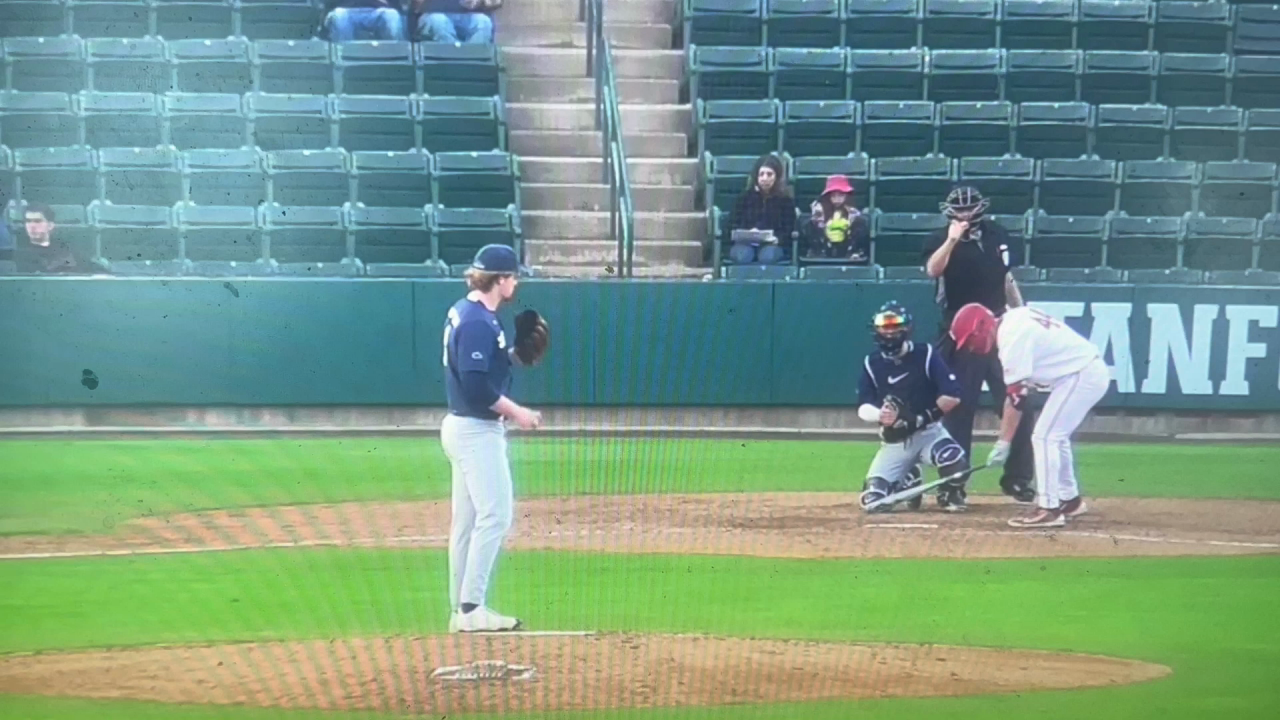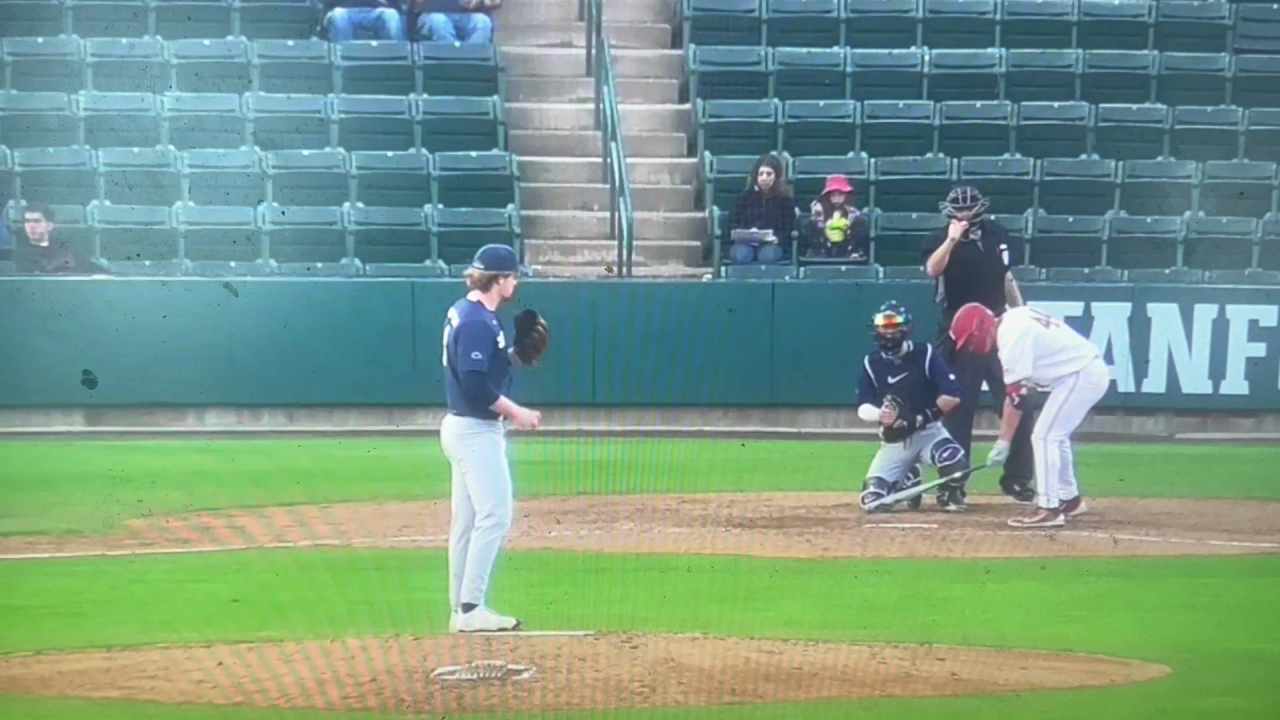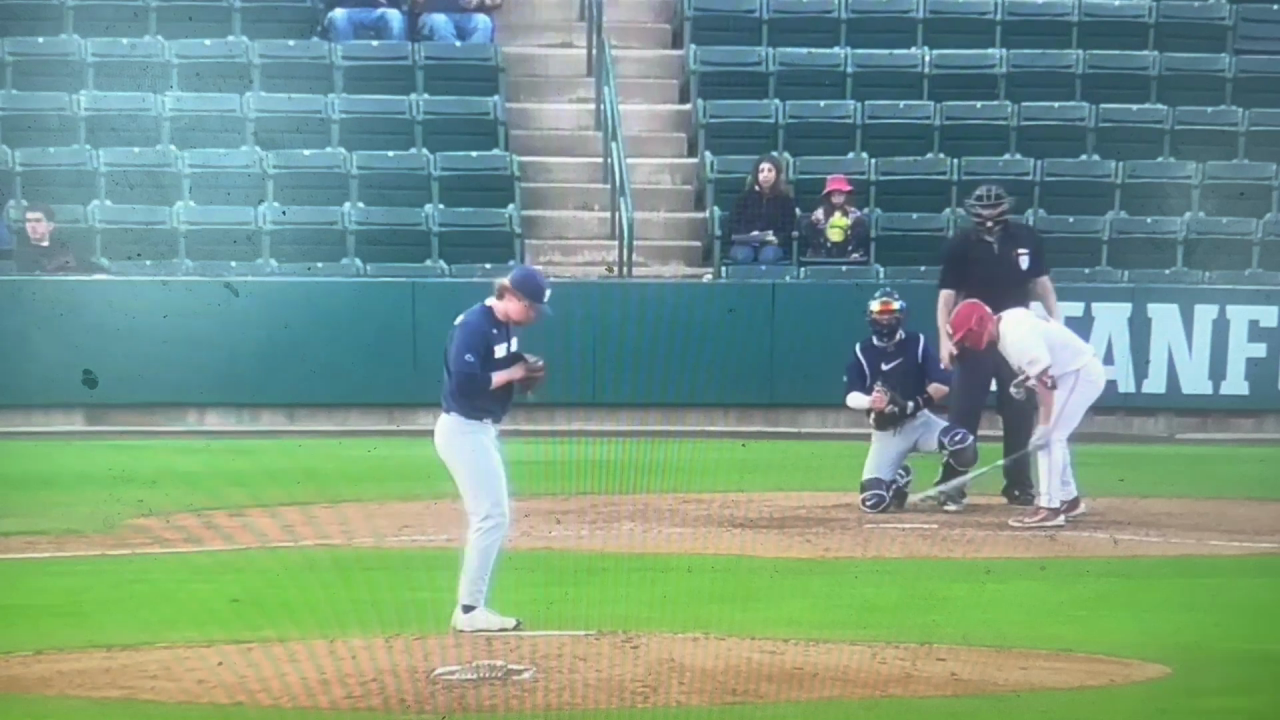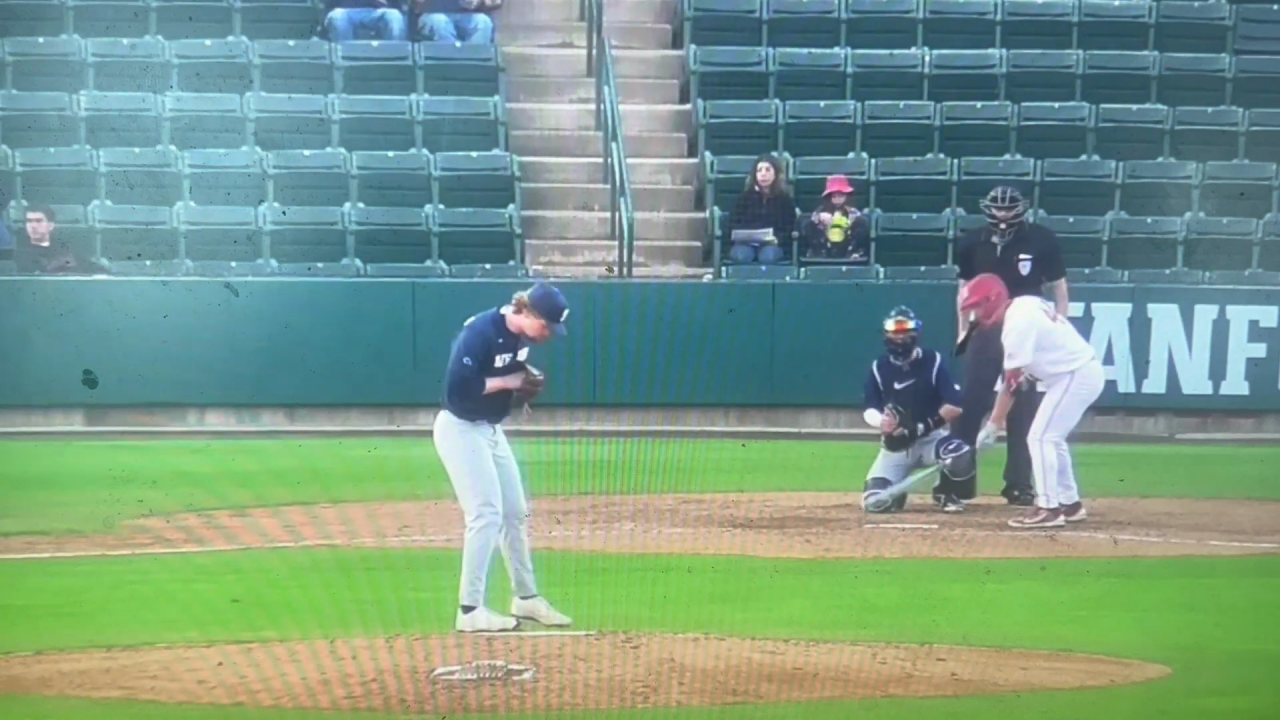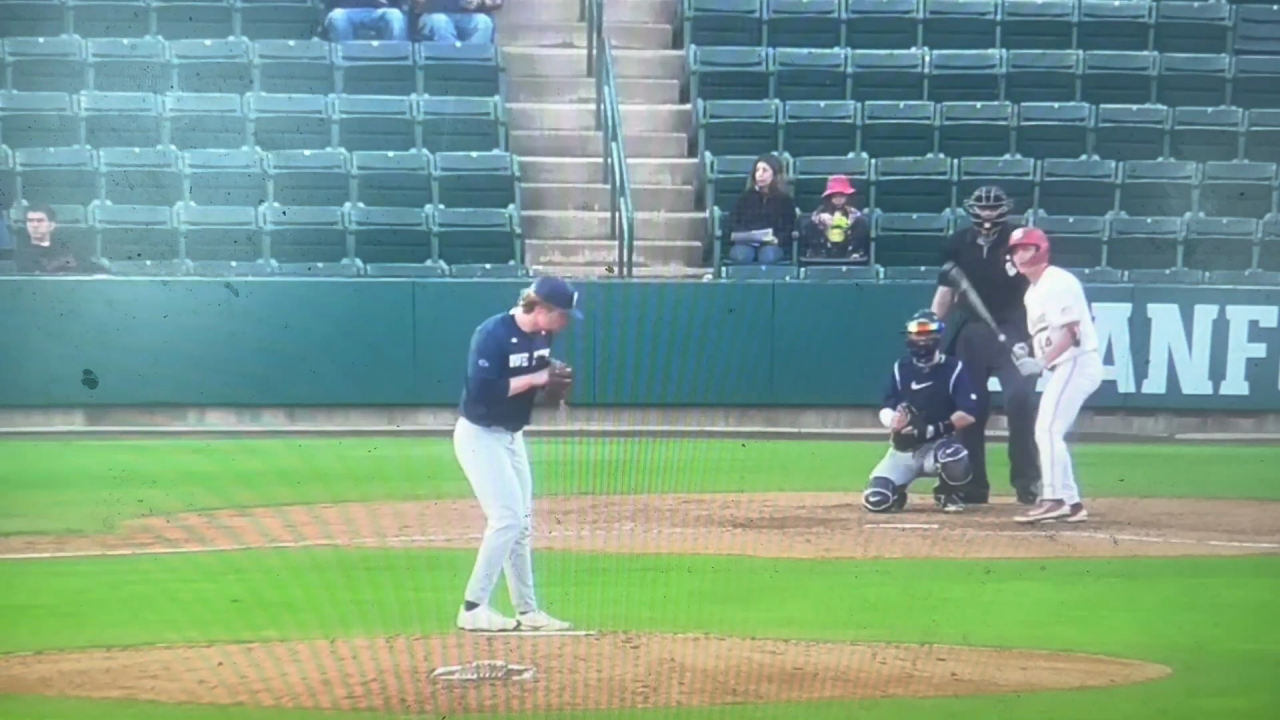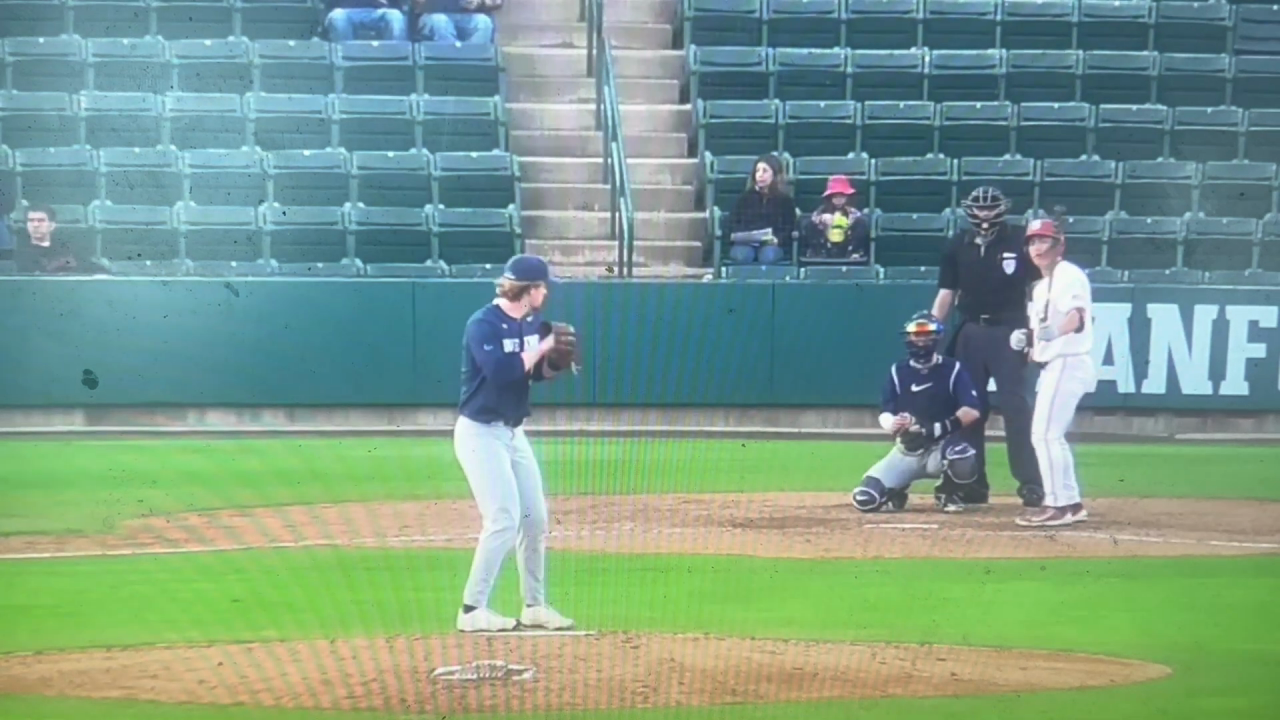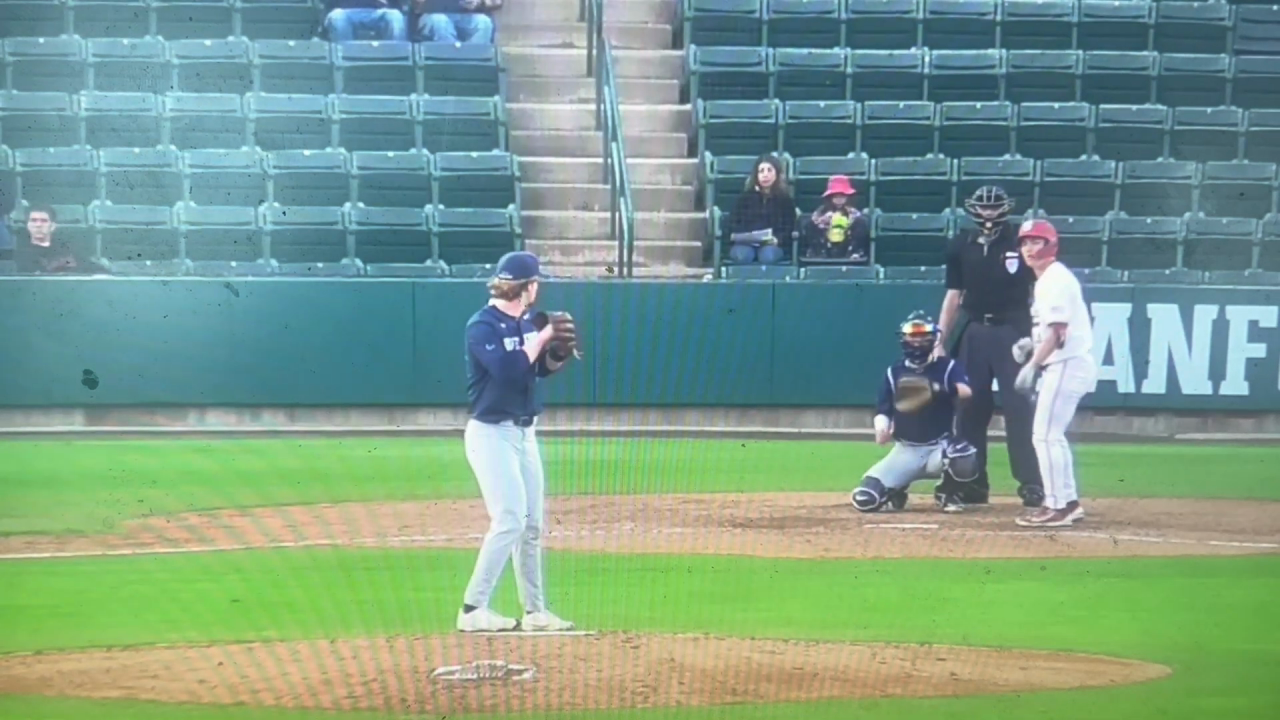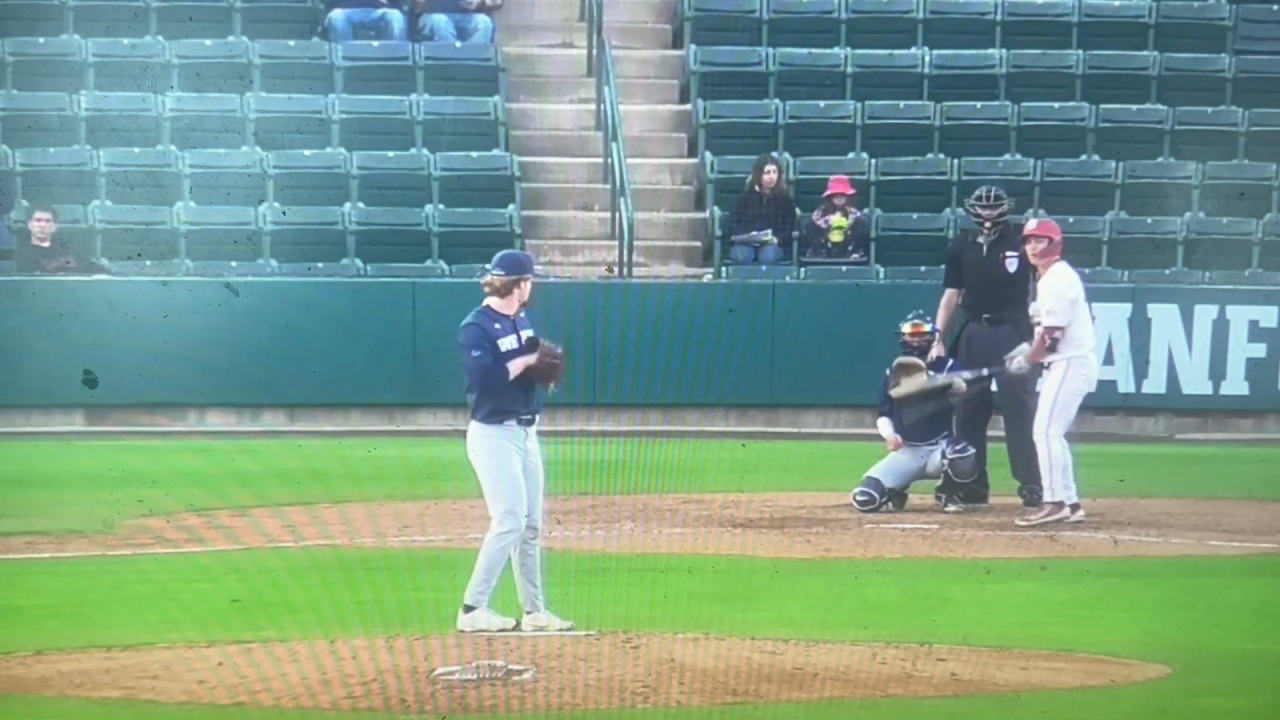
dt=0.4s
person 1, frame 1
left shoulder: (464, 311)
right shoulder: (478, 321)
right elbow: (477, 387)
left wrist: (516, 354)
right wrist: (517, 412)
left hip: (465, 427)
right hip: (477, 431)
left knee: (468, 519)
right knee: (494, 516)
left ankle: (463, 607)
right ankle: (471, 609)
person 1, frame 2
left shoulder: (466, 312)
right shoulder: (476, 322)
right elbow: (477, 388)
left wrist: (513, 355)
right wrist: (516, 412)
left hip: (468, 428)
right hip: (475, 431)
left knee: (467, 520)
right knee: (495, 515)
left ankle: (464, 608)
right ankle: (470, 610)
person 1, frame 3
left shoulder: (508, 325)
right shoulder: (473, 326)
right elbow: (465, 386)
left wrist: (524, 372)
right wrist: (511, 373)
left hip: (483, 429)
right hip: (463, 431)
left knee: (489, 517)
right knee: (492, 516)
left ankle: (469, 605)
right ankle: (470, 611)
person 1, frame 4
left shoulder: (522, 336)
right shoulder: (479, 331)
right elbow: (458, 386)
left wrist: (526, 382)
right wrist: (507, 382)
left hip: (490, 429)
right hip: (460, 429)
left knee: (515, 512)
right knee: (486, 515)
left ankle: (526, 597)
right ankle: (470, 610)
person 1, frame 5
left shoulder: (543, 336)
right shoulder: (492, 335)
right elbow: (484, 390)
left wrist: (554, 381)
right wrist: (534, 378)
left hip: (512, 436)
right hip: (480, 436)
left knee: (521, 525)
right knee: (507, 518)
left ankle: (527, 611)
right ankle: (473, 608)
person 1, frame 6
left shoulder: (530, 323)
right shoulder: (483, 324)
left elbow: (538, 373)
right elbow: (501, 372)
left wrist: (557, 357)
right wrist: (541, 347)
left hip: (513, 432)
right hip: (480, 433)
left knee: (535, 517)
right knee: (503, 521)
left ankle: (535, 606)
right ankle: (472, 611)
person 1, frame 7
left shoulder: (526, 320)
right shoulder: (482, 325)
left elbow: (544, 367)
right elbow: (507, 369)
left wrist: (560, 346)
right wrist: (541, 337)
left hip: (524, 432)
right hip: (491, 434)
left knee: (532, 524)
right knee: (509, 521)
left ankle: (534, 612)
right ankle: (472, 609)
person 1, frame 8
left shoulder: (521, 319)
right shoulder: (476, 327)
right elbow: (485, 378)
right wrist: (528, 360)
left hip: (526, 431)
right hip: (493, 434)
left knee: (532, 524)
right knee: (509, 521)
left ankle: (535, 611)
right ankle: (472, 609)
person 2, frame 1
left shoulder: (998, 235)
right shoulder: (942, 240)
right elbow: (933, 270)
right wrist: (952, 240)
right knee: (958, 408)
left ankle: (1018, 478)
person 2, frame 2
left shoulder: (998, 235)
right shoulder: (941, 241)
right elbow: (932, 270)
right wrist: (952, 241)
right knee: (958, 409)
left ankle: (1019, 479)
person 2, frame 3
left shoulder: (1027, 238)
right shoulder: (960, 245)
left elbow: (1041, 283)
right elbow: (947, 296)
left wrist: (1055, 323)
right wrist: (945, 341)
left knee: (1020, 410)
right knee: (963, 409)
left ankle: (1018, 485)
right ankle: (952, 485)
person 2, frame 4
left shoulder: (1042, 241)
right shoulder: (973, 242)
left elbow: (1058, 287)
right wrist: (963, 327)
right hip: (985, 330)
left knee: (1023, 408)
right knee: (969, 404)
left ankle: (1018, 485)
right ankle: (961, 480)
person 2, frame 5
right shoulder: (958, 244)
right elbow: (945, 293)
left hip: (1011, 331)
right hip: (970, 333)
left knee: (1020, 400)
left ankle: (1027, 479)
right ankle: (973, 485)
person 2, frame 6
left shoulder: (1020, 242)
right shoulder: (957, 246)
right elbow: (946, 295)
left hip: (1009, 331)
right hip: (969, 333)
left knee: (1017, 408)
left ankle: (1032, 484)
right ankle: (971, 484)
person 2, frame 7
left shoulder: (1022, 241)
right shoulder: (961, 245)
right elbow: (953, 295)
right wrist: (940, 340)
left hip: (1013, 331)
right hip: (974, 332)
left knee: (1019, 407)
right knee: (971, 408)
left ankle: (1032, 484)
right ankle: (971, 484)
person 2, frame 8
left shoulder: (1022, 241)
right shoulder: (961, 246)
right elbow: (952, 293)
right wrist: (938, 337)
left hip: (1013, 332)
right hip: (973, 331)
left knee: (1019, 408)
right knee: (970, 409)
left ankle: (1032, 484)
right ankle: (971, 485)
person 3, frame 1
left shoulder: (1012, 339)
right shoulder: (1014, 318)
left elbow: (1015, 396)
left wrist: (1003, 442)
right wrist: (1030, 378)
left hip: (1082, 375)
right hip: (1090, 369)
left knee: (1044, 436)
right knee: (1055, 435)
left ankle: (1049, 509)
right ankle: (1069, 499)
person 3, frame 2
left shoulder: (1011, 338)
right shoulder: (1012, 319)
left elbow: (1016, 395)
left wrist: (1003, 442)
right wrist: (1027, 377)
left hip: (1082, 375)
right hip: (1086, 371)
left knee: (1045, 437)
right knee: (1054, 435)
left ankle: (1048, 508)
right ankle: (1069, 499)
person 3, frame 3
left shoulder: (1016, 334)
right shoulder: (1009, 319)
left elbow: (1045, 381)
left wrist: (1044, 426)
right wrist: (1026, 378)
left hip: (1082, 373)
right hip: (1079, 370)
left knee: (1049, 436)
right knee: (1052, 436)
left ankle: (1049, 508)
right ankle: (1069, 500)
person 3, frame 4
left shoulder: (1017, 323)
right shoulder: (1027, 304)
left elbow: (1013, 381)
left wrist: (991, 425)
right wrist: (1028, 372)
left hip: (1078, 376)
right hip: (1081, 372)
left knee: (1040, 438)
right knee: (1052, 438)
left ankle: (1048, 508)
right ankle: (1070, 504)
person 3, frame 5
left shoulder: (1059, 281)
right shoulder: (1032, 293)
left elbow: (1072, 332)
left wrist: (1042, 361)
right wrist: (1027, 350)
left hip: (1077, 364)
right hip: (1063, 366)
left knee: (1047, 429)
right knee: (1051, 432)
left ankle: (1054, 499)
right ankle: (1071, 503)
person 3, frame 6
left shoulder: (1069, 275)
right shoulder: (1041, 286)
left elbow: (1079, 317)
left wrist: (1055, 331)
right wrist: (1025, 336)
left hip: (1068, 364)
right hip: (1056, 365)
left knee: (1043, 433)
right knee: (1053, 435)
left ankle: (1057, 507)
right ankle: (1071, 503)
person 3, frame 7
left shoulder: (1056, 279)
right shoulder: (1046, 280)
left elbow: (1058, 332)
left wrist: (1031, 367)
right wrist: (1030, 341)
left hip: (1068, 365)
right hip: (1066, 365)
left knee: (1044, 434)
right knee: (1053, 434)
left ankle: (1056, 508)
right ankle: (1069, 502)
person 3, frame 8
left shoulder: (1057, 280)
right shoulder: (1053, 277)
left elbow: (1051, 336)
left wrist: (1026, 360)
right wrist: (1028, 349)
left hip: (1072, 364)
right hip: (1068, 364)
left knee: (1046, 431)
right knee: (1053, 433)
left ankle: (1055, 502)
right ankle: (1069, 503)
person 4, frame 1
left shoulder: (926, 354)
right shoulder: (872, 363)
left elbow: (952, 396)
right elbow: (863, 409)
left wrist: (920, 419)
right wrist: (880, 415)
left hip: (928, 432)
right hip: (894, 440)
left knee: (953, 460)
right knee: (873, 501)
left ankle: (950, 493)
right ankle: (906, 482)
person 4, frame 2
left shoulder: (926, 354)
right shoulder: (872, 363)
left elbow: (952, 396)
right elbow: (863, 408)
left wrist: (920, 419)
right wrist: (880, 415)
left hip: (928, 431)
right hip: (894, 440)
left knee: (953, 460)
right knee: (872, 499)
left ankle: (951, 493)
right ankle: (906, 482)
person 4, frame 3
left shoulder: (917, 343)
right shoulder: (862, 351)
left elbow: (942, 385)
right elbow: (851, 397)
left wrist: (911, 406)
right wrist: (870, 402)
left hip: (919, 420)
right hip: (886, 430)
left knee: (963, 444)
right knee: (873, 501)
right ankle: (897, 481)
person 4, frame 4
left shoulder: (933, 362)
right shoulder: (879, 367)
left elbow: (955, 406)
right elbow: (869, 411)
left wrist: (921, 428)
right wrist: (881, 421)
left hip: (930, 438)
right hip: (896, 446)
left knee: (959, 455)
right knee: (875, 501)
left ankle: (947, 494)
right ankle: (896, 486)
person 4, frame 5
left shoulder: (954, 369)
right shoulder: (900, 368)
left elbow: (968, 414)
right elbow: (885, 410)
left wrist: (930, 431)
right wrist: (893, 420)
left hip: (937, 445)
right hip: (904, 449)
left knee: (956, 462)
right knee: (875, 500)
left ankle: (948, 495)
right ankle: (897, 489)
person 4, frame 6
left shoulder: (952, 369)
right shoulder: (898, 371)
left elbow: (972, 411)
right elbow: (885, 414)
left wrist: (939, 429)
right wrist: (892, 424)
left hip: (940, 448)
right hip: (905, 451)
left knee: (964, 460)
right knee: (865, 499)
right ankle: (896, 490)
person 4, frame 7
left shoulder: (947, 366)
right shoulder: (894, 372)
left elbow: (966, 391)
right elbow: (883, 412)
left wrist: (939, 390)
right wrist: (882, 429)
left hip: (939, 447)
right hip: (905, 450)
left knee: (965, 459)
right knee: (864, 499)
right ankle: (896, 492)
person 4, frame 8
left shoulder: (945, 366)
right shoulder: (893, 373)
left elbow: (961, 387)
right elbow: (884, 415)
right wrist: (889, 434)
left hip: (938, 448)
right hip: (905, 452)
left knee: (964, 462)
right knee: (865, 500)
right ankle: (896, 492)
